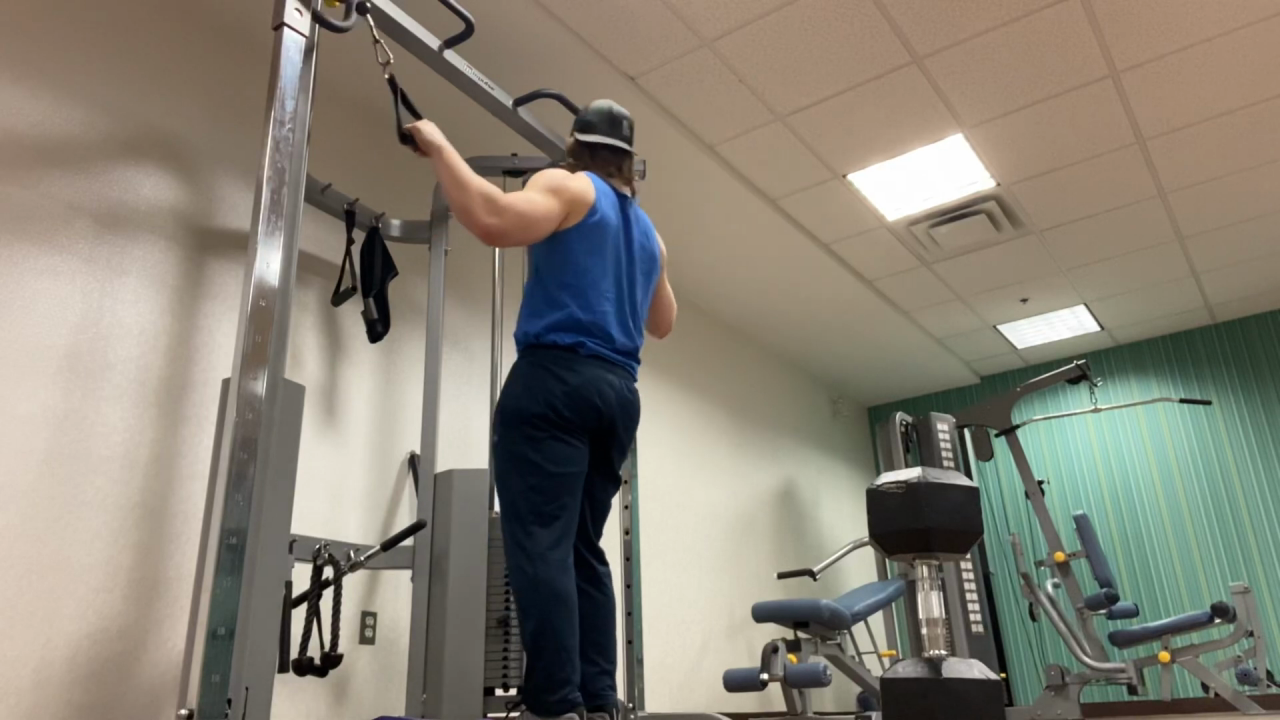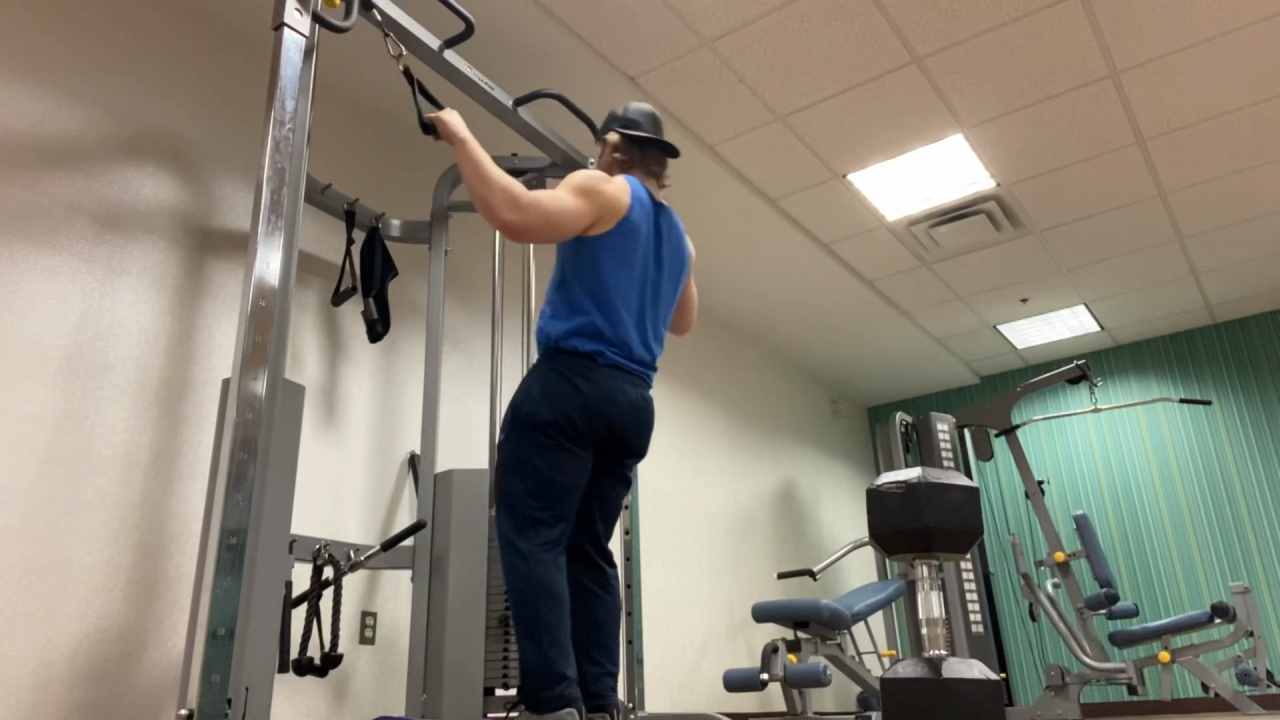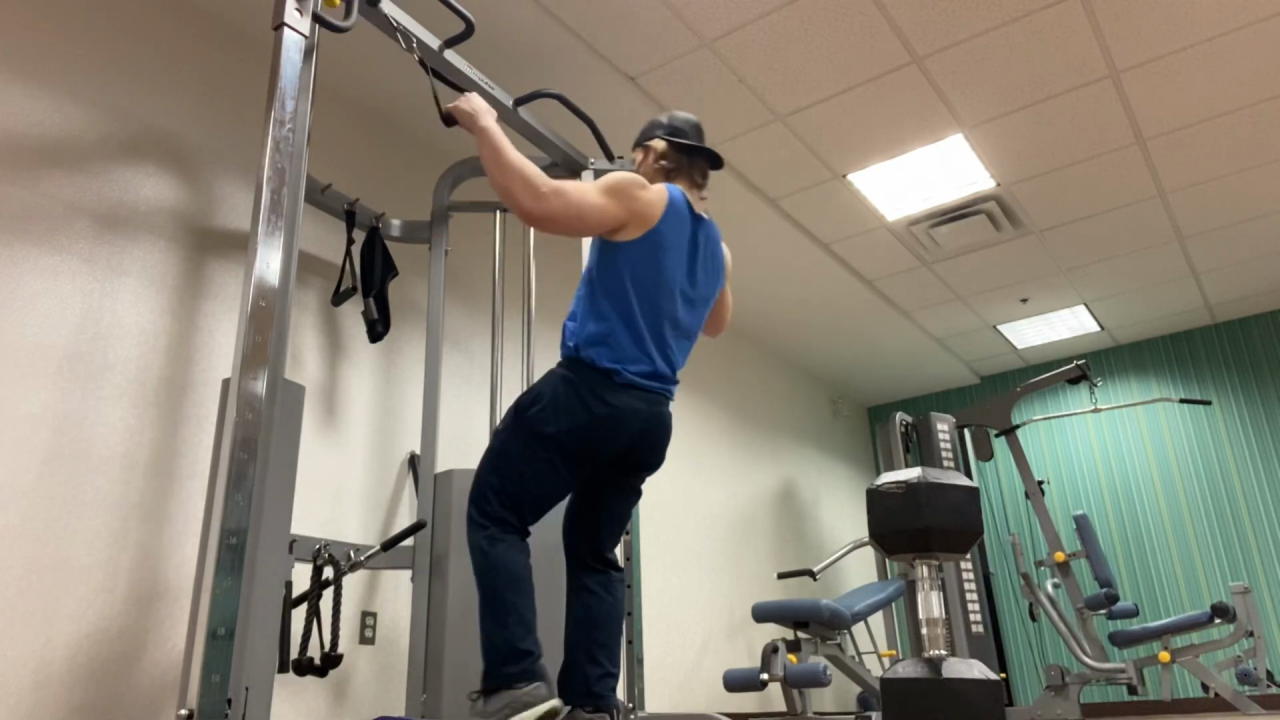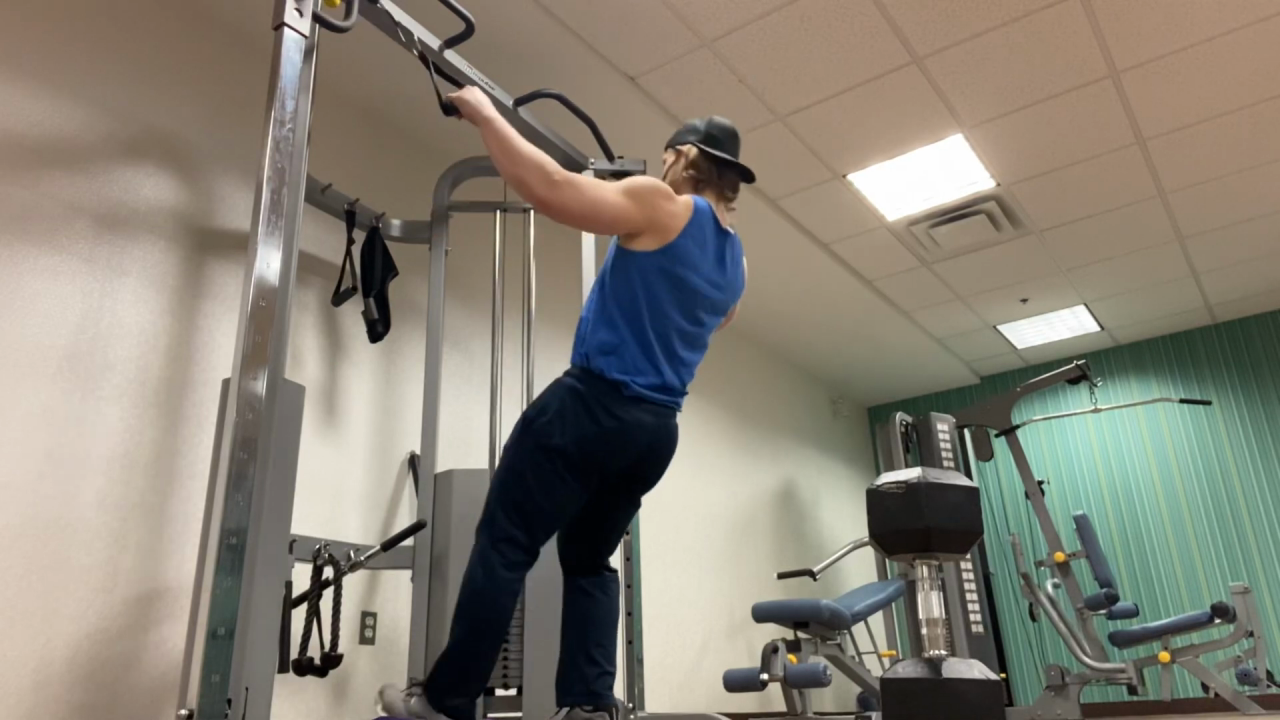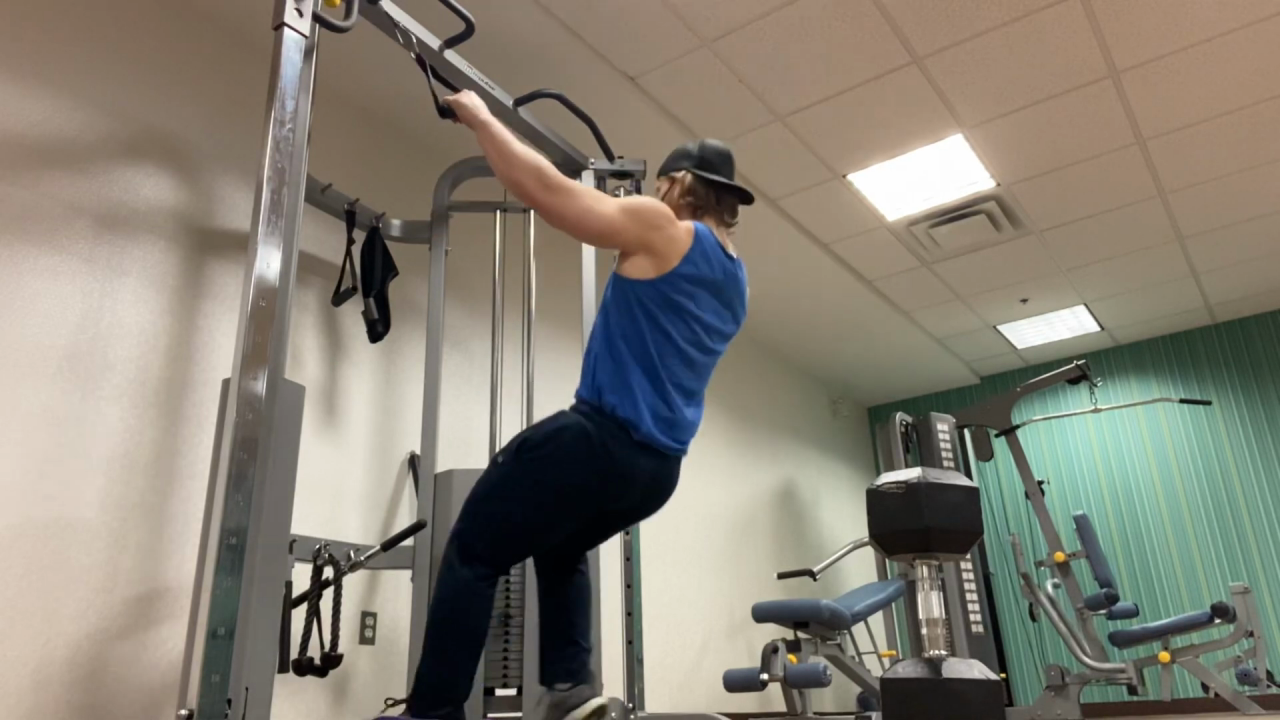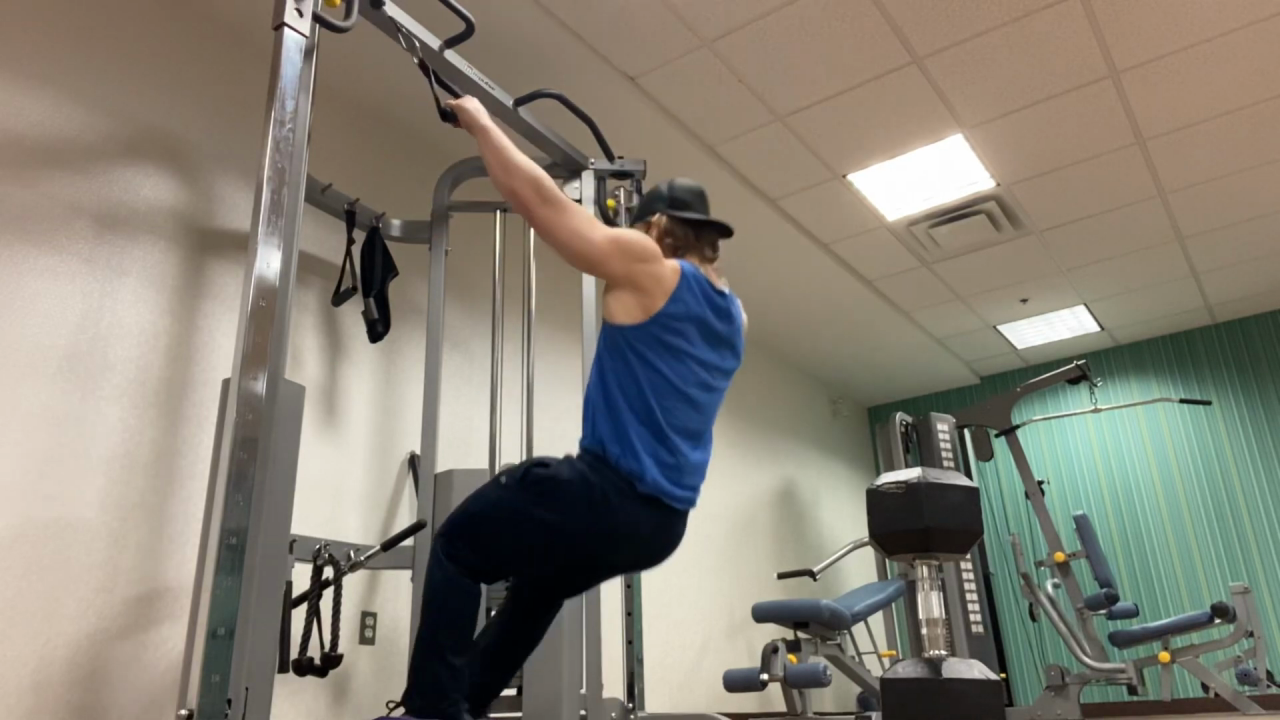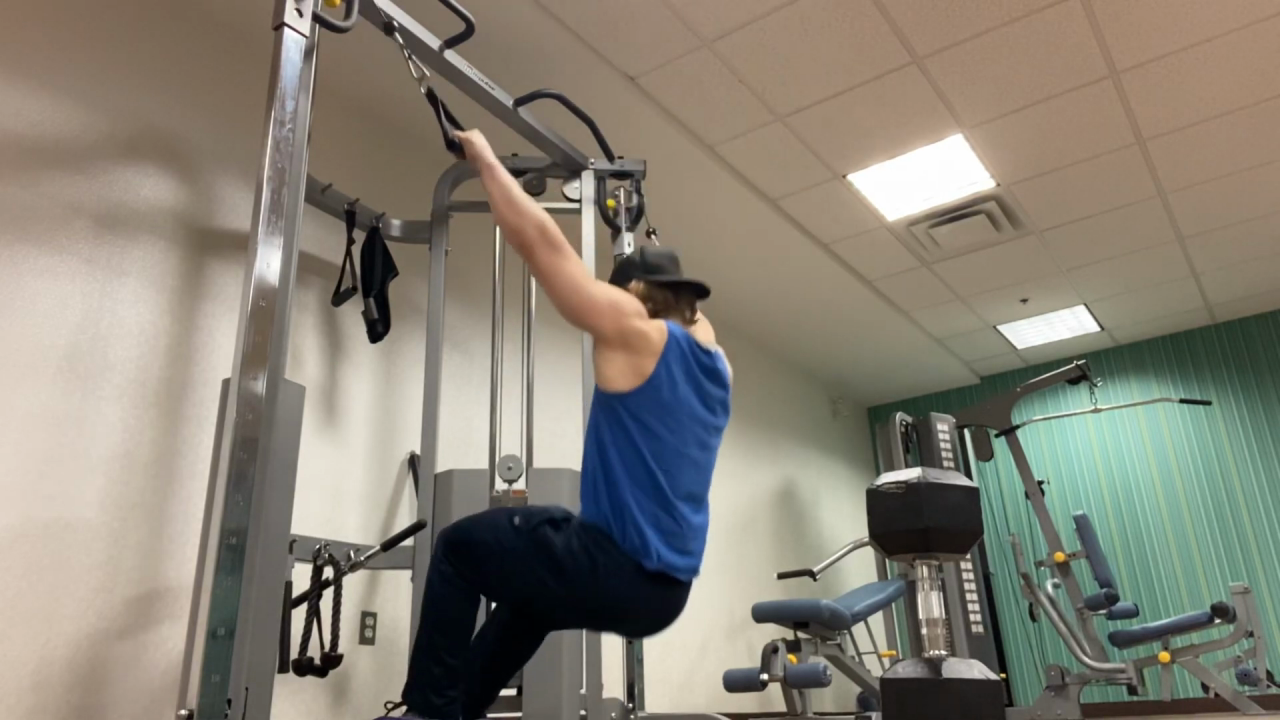
dt=0.2s
person 1, frame 1
left shoulder: (565, 187)
right shoulder: (648, 232)
left elbow: (493, 221)
right elbow: (663, 322)
left wrist: (439, 146)
left hip: (555, 381)
right hip: (618, 393)
left knee: (541, 545)
right knee: (583, 550)
person 1, frame 2
left shoulder: (601, 190)
right shoulder: (678, 235)
left elbow: (515, 215)
right elbow: (683, 320)
left wrist: (461, 137)
left hip: (571, 386)
right hip: (632, 401)
left knee: (531, 539)
right knee: (588, 551)
person 1, frame 3
left shoulder: (639, 198)
right shoulder: (715, 246)
left elbow: (537, 201)
right elbow: (716, 321)
left wrist: (483, 124)
left hip: (586, 393)
right hip: (649, 415)
left knee: (495, 516)
right knee: (593, 554)
person 1, frame 4
left shoulder: (660, 205)
right shoulder: (734, 258)
left elbow: (549, 189)
left wrist: (485, 114)
left hip: (594, 405)
right hip: (655, 428)
left knee: (504, 543)
right knee: (589, 559)
person 1, frame 5
left shoulder: (660, 231)
right shoulder: (736, 279)
left elbow: (544, 190)
left wrist: (479, 117)
left hip: (601, 439)
right hip: (656, 466)
left knee: (474, 553)
right knee: (560, 550)
person 1, frame 6
left shoulder: (647, 270)
right shoulder: (732, 314)
left elbow: (540, 200)
left wrist: (480, 122)
left hip: (606, 491)
right hip: (659, 523)
left knee: (458, 549)
right knee: (544, 568)
person 1, frame 7
left shoulder: (634, 334)
right shoulder: (716, 366)
left elbow: (541, 243)
left wrist: (485, 159)
right wrist: (671, 281)
left hip: (610, 565)
right hip: (661, 591)
left knee: (460, 550)
right knee: (534, 584)
